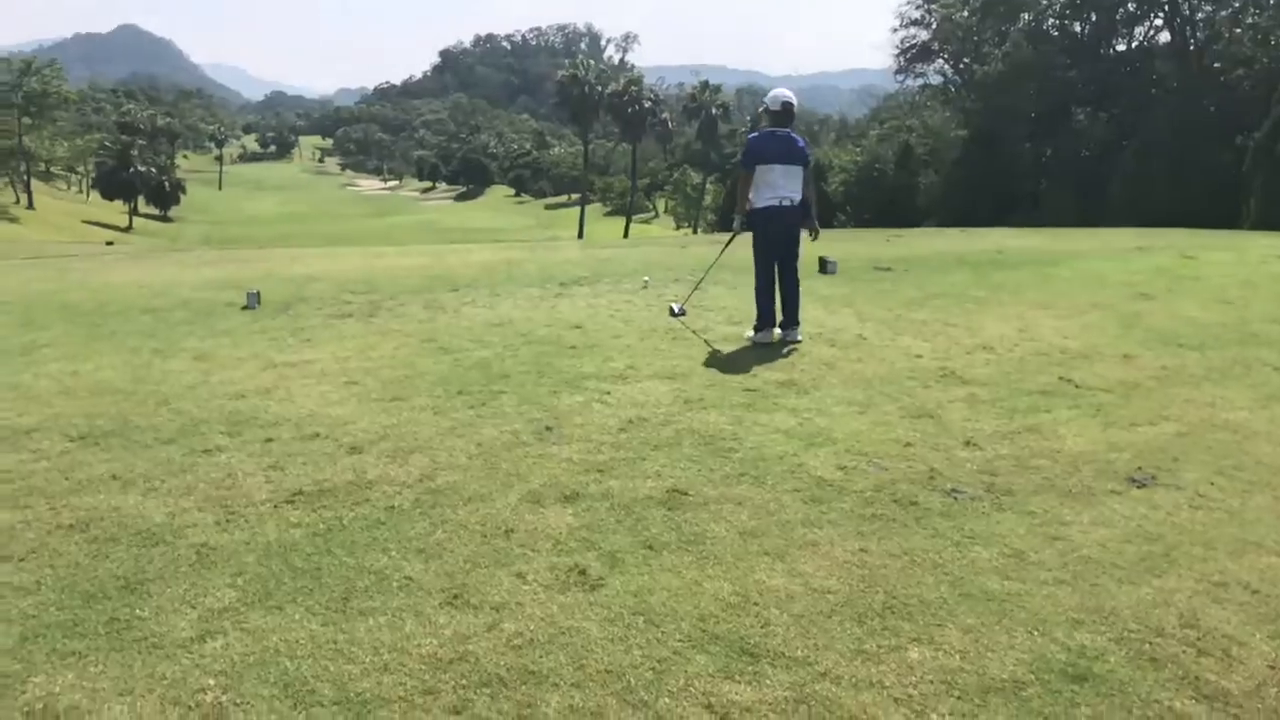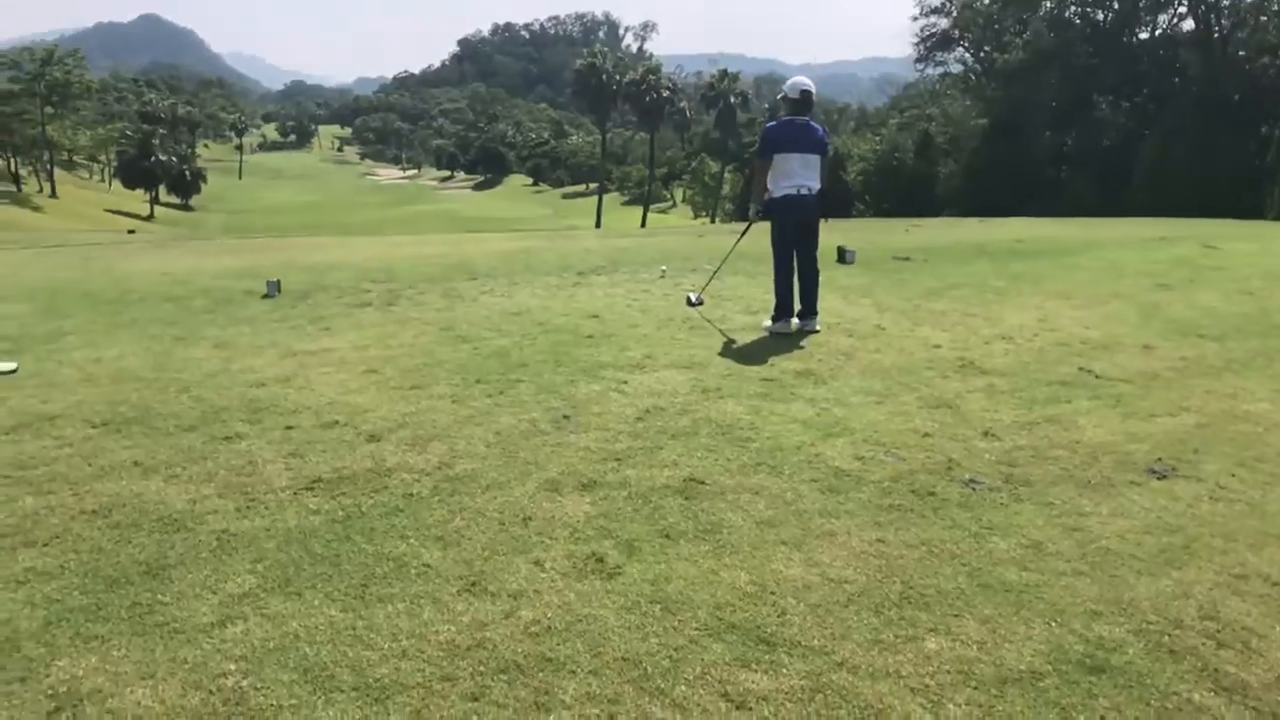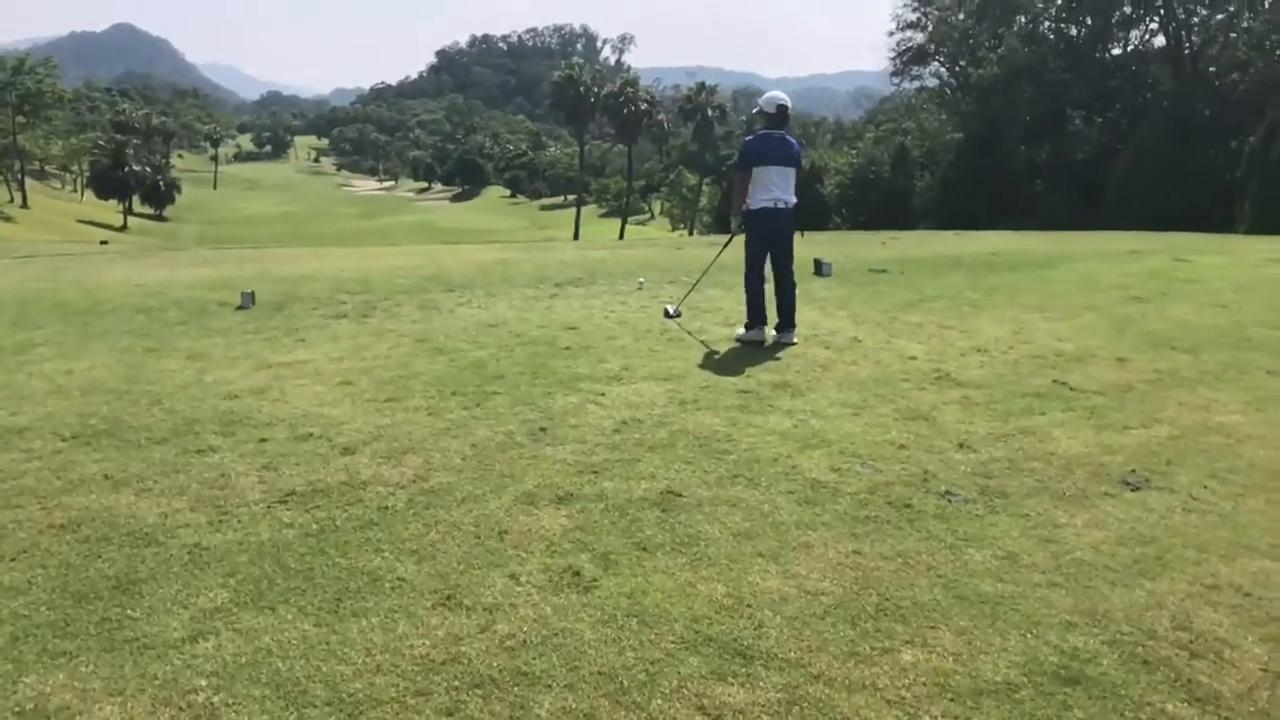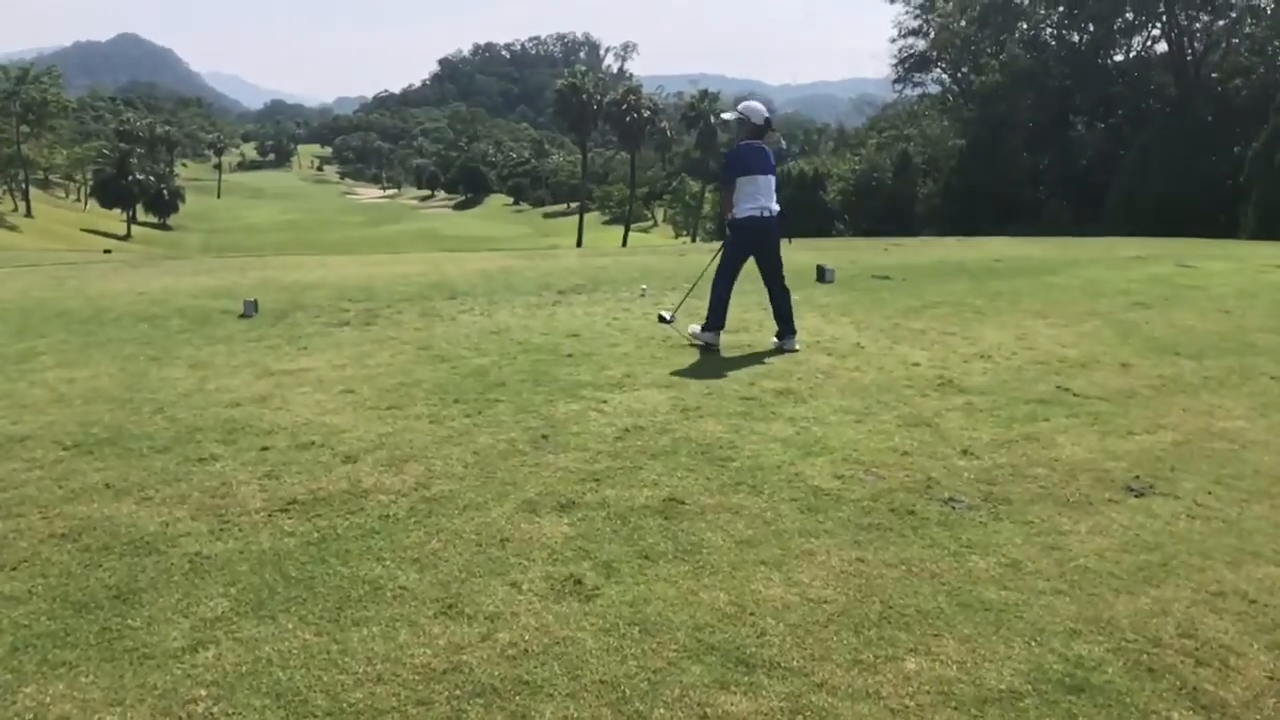
dt=0.3s
person 1, frame 1
left shoulder: (755, 142)
right shoulder: (800, 145)
left elbow: (745, 183)
right elbow: (808, 185)
left wrist: (739, 214)
right wrist: (811, 218)
left hip: (765, 213)
right hip: (792, 213)
left knee: (765, 272)
right knee: (789, 271)
left ankle: (765, 327)
right ankle: (791, 327)
person 1, frame 2
left shoulder: (773, 131)
right shoulder: (819, 133)
left elbow: (761, 172)
right elbow: (823, 174)
left wrist: (755, 203)
left hip: (783, 202)
right hip: (810, 201)
left knee: (783, 262)
right knee: (808, 260)
left ankle: (783, 318)
right ankle: (809, 317)
person 1, frame 3
left shoulder: (752, 144)
right shoulder: (794, 147)
left elbow: (741, 185)
right elbow: (791, 183)
left wrist: (737, 214)
left hip: (760, 214)
right hip: (786, 214)
left knee: (754, 272)
right knee: (785, 273)
left ankle: (756, 327)
right ankle: (787, 329)
person 1, frame 4
left shoulder: (735, 155)
right shoulder: (768, 154)
left elbow: (727, 194)
left wrist: (728, 219)
left hip: (745, 223)
right hip: (770, 222)
left knee: (724, 278)
right knee: (775, 280)
left ankle: (711, 330)
right ankle: (787, 335)
